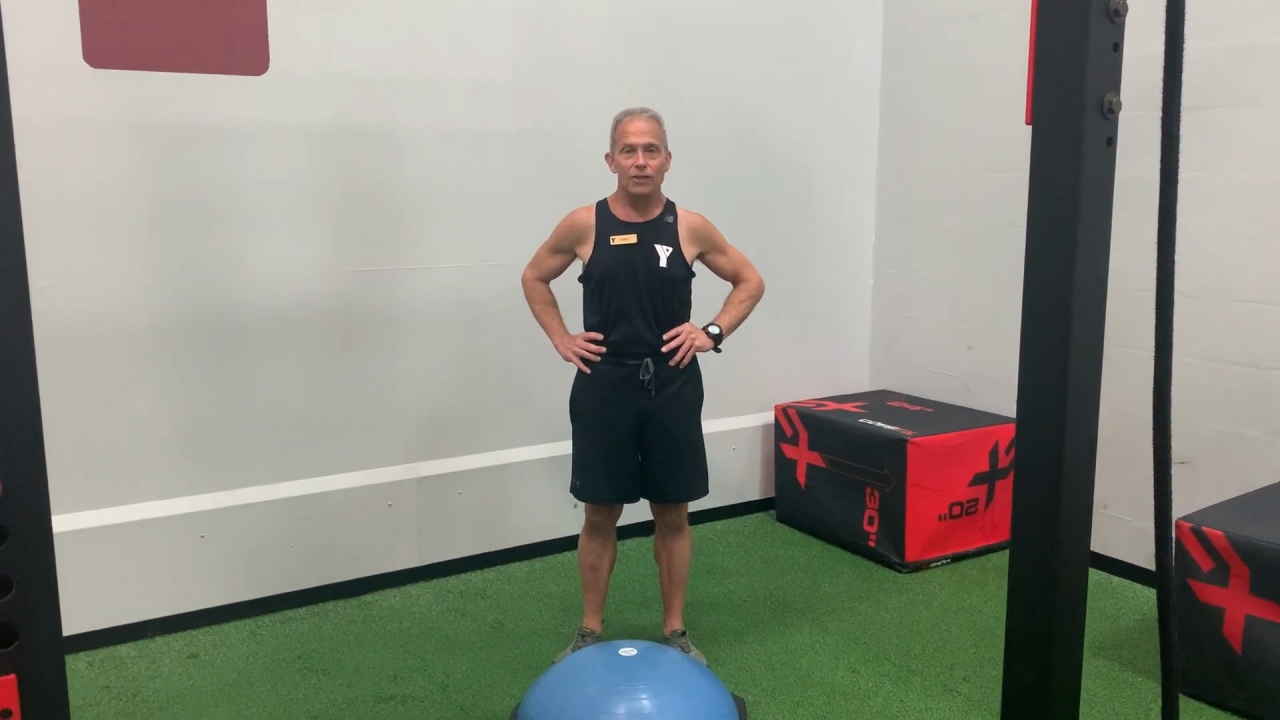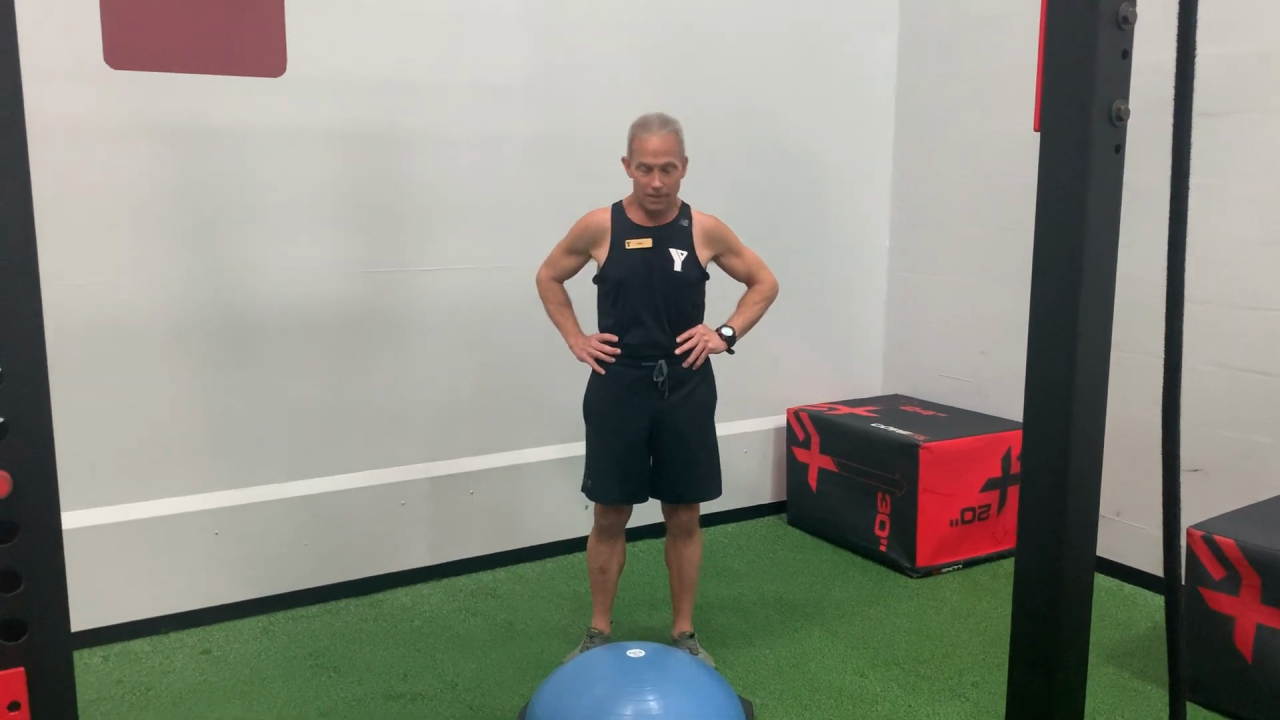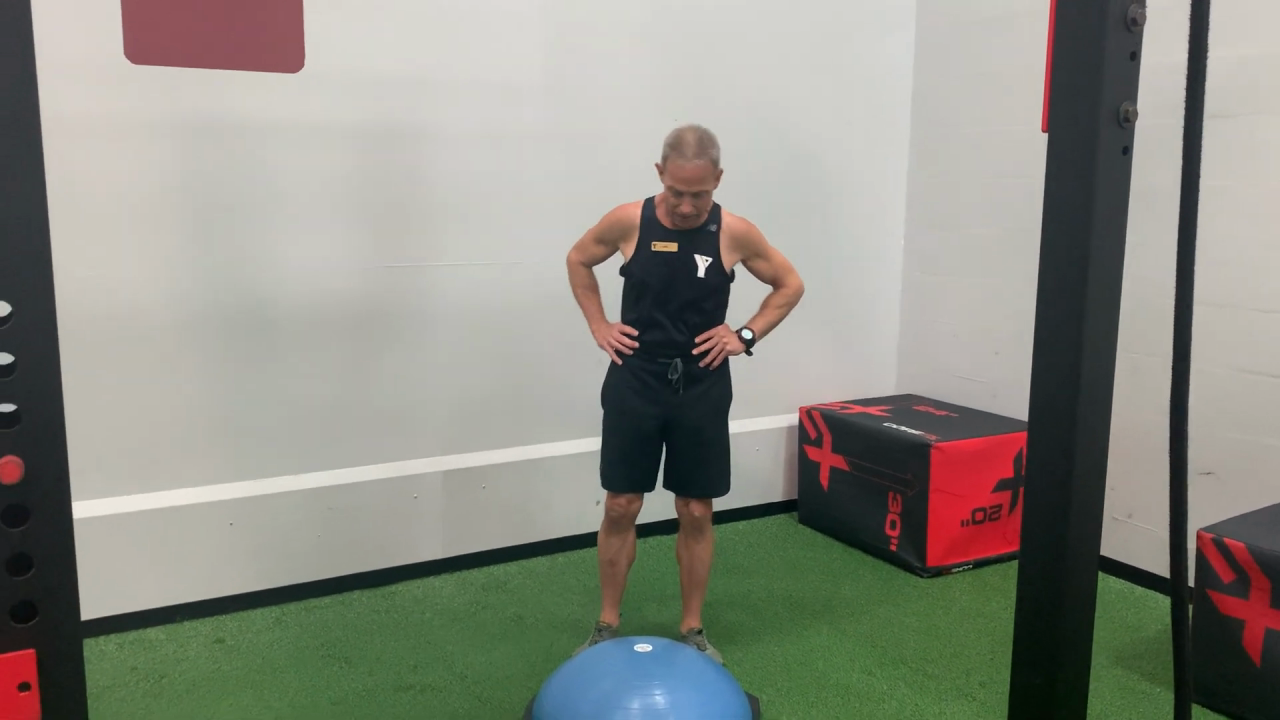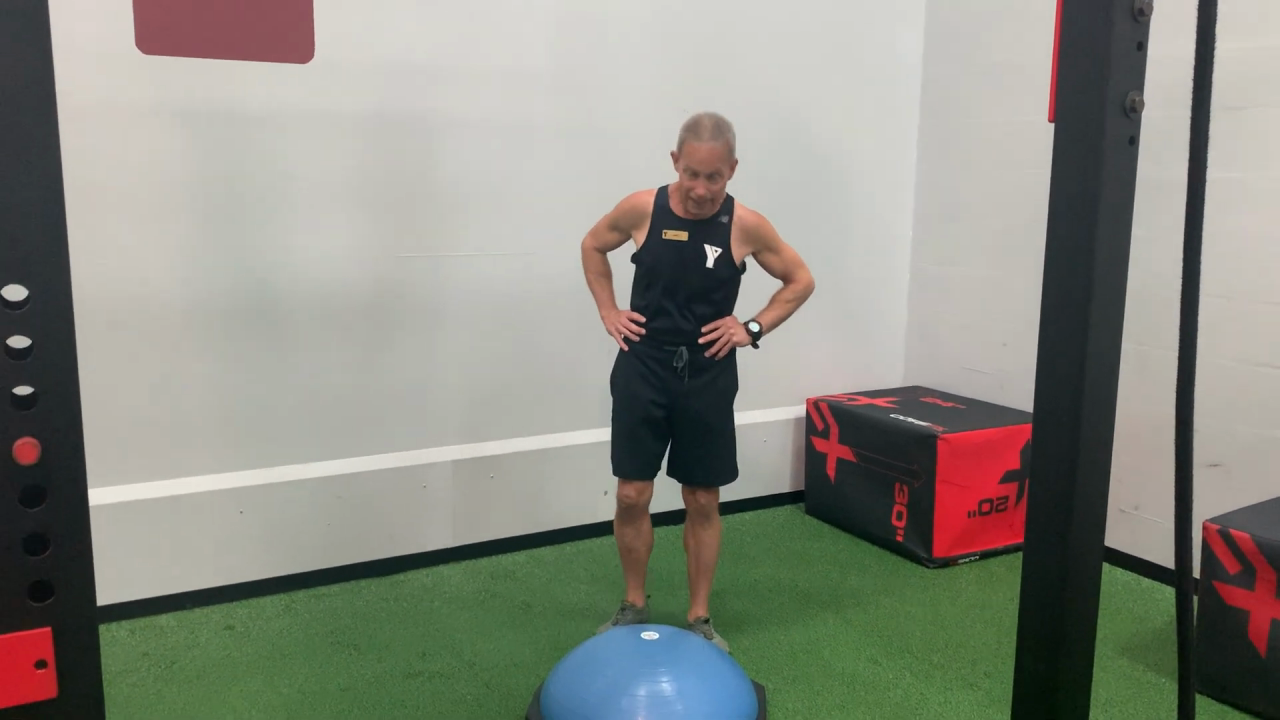
dt=0.3s
person 1, frame 1
left shoulder: (690, 227)
right shoulder: (583, 225)
left elbow: (750, 281)
right elbow: (534, 278)
left wrist: (713, 333)
right wrist: (561, 339)
left hip: (673, 386)
right hip: (604, 386)
left knee: (673, 515)
right knee: (600, 515)
left ankle: (675, 631)
right ankle: (590, 631)
person 1, frame 2
left shoulder: (705, 229)
right shoulder: (598, 226)
left elbow: (764, 282)
right elbow: (548, 277)
left wrist: (726, 334)
right wrist: (576, 339)
left hip: (686, 388)
right hip: (618, 387)
left knee: (684, 516)
right knee: (609, 516)
left ankle: (684, 633)
right ankle: (598, 631)
person 1, frame 3
left shoulder: (735, 233)
right shoulder: (628, 220)
left elbow: (790, 284)
right elbow: (578, 259)
left wrist: (746, 336)
right wrist: (599, 326)
left hip: (701, 384)
right hip: (635, 379)
left knee: (696, 512)
right knee: (620, 507)
left ankle: (692, 630)
right ankle: (607, 625)
person 1, frame 4
left shoulder: (746, 225)
right shoulder: (640, 208)
left elbow: (800, 280)
right elbow: (592, 246)
left wrist: (753, 329)
right wrist: (608, 313)
left hip: (708, 374)
right hip: (642, 367)
left knee: (703, 500)
right knee: (631, 495)
left ankle: (699, 618)
right ankle: (633, 604)
